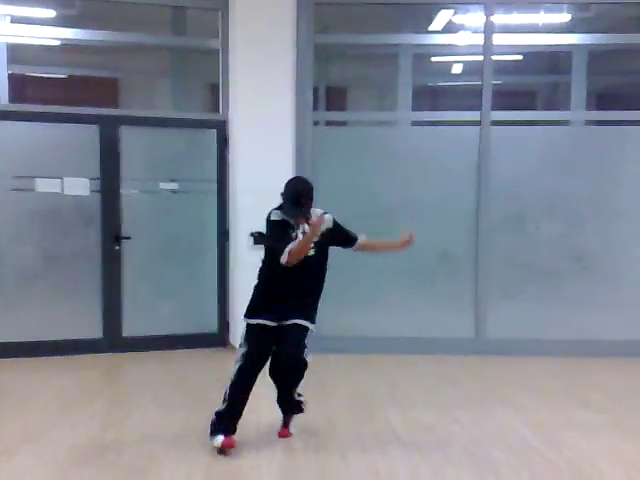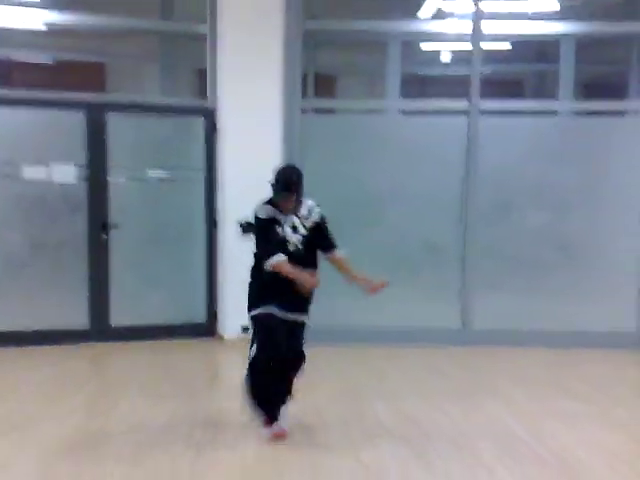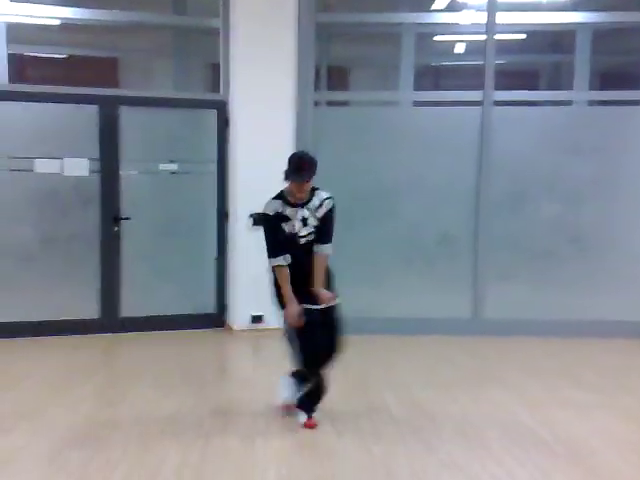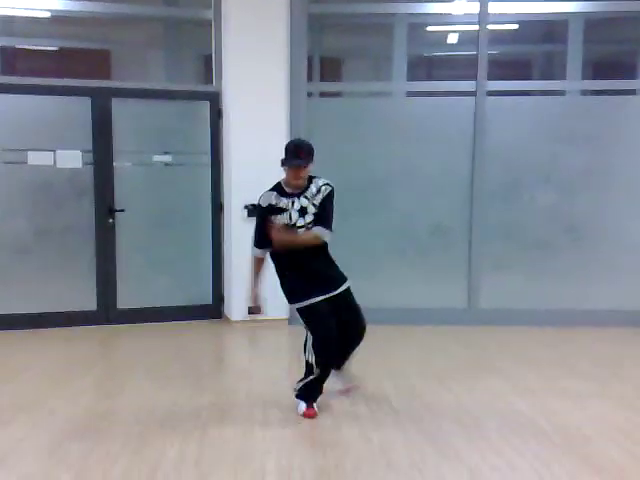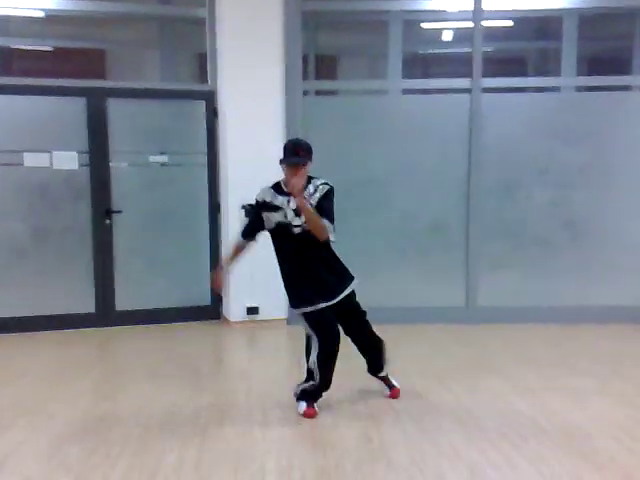
dt=0.1s
person 1, frame 1
left shoulder: (323, 220)
right shoulder: (275, 220)
left elbow: (354, 241)
right elbow: (289, 259)
left wrist: (394, 245)
right wrist: (310, 234)
left hip: (299, 310)
right hip: (265, 308)
left knee: (289, 365)
right knee: (248, 367)
left ankle: (288, 413)
right ankle: (223, 428)
person 1, frame 2
left shoulder: (312, 212)
right shoulder: (263, 214)
left elbow: (331, 251)
right elbow: (271, 258)
left wrist: (359, 280)
right wrist: (300, 276)
left hip: (295, 302)
right hip: (265, 298)
left knee: (290, 358)
right knee: (266, 355)
left ankle: (273, 410)
right ankle: (270, 414)
person 1, frame 3
left shoulder: (324, 202)
right shoulder: (273, 209)
left elbow: (323, 248)
right elbow: (277, 258)
left wrist: (319, 287)
right wrist: (290, 301)
left hip: (317, 288)
right hip: (293, 293)
left knee: (327, 345)
right knee: (311, 346)
left ankle: (297, 381)
right ankle: (304, 405)
person 1, frame 4
left shoulder: (324, 190)
right shoulder: (270, 200)
left elbow: (323, 234)
right elbow: (261, 247)
left wrist: (289, 238)
right wrist: (254, 286)
left hip: (328, 274)
right hip: (298, 281)
left knee: (355, 327)
right knee: (323, 337)
left ankle: (335, 366)
right ankle: (307, 395)
person 1, frame 5
left shoulder: (323, 190)
right shoulder: (267, 199)
left elbow: (323, 233)
right elbow: (246, 237)
left wrist: (301, 203)
right wrist: (224, 268)
left hip: (335, 276)
right hip: (303, 285)
left knee: (360, 329)
right knee: (325, 339)
left ankle: (379, 371)
right ankle: (308, 395)
